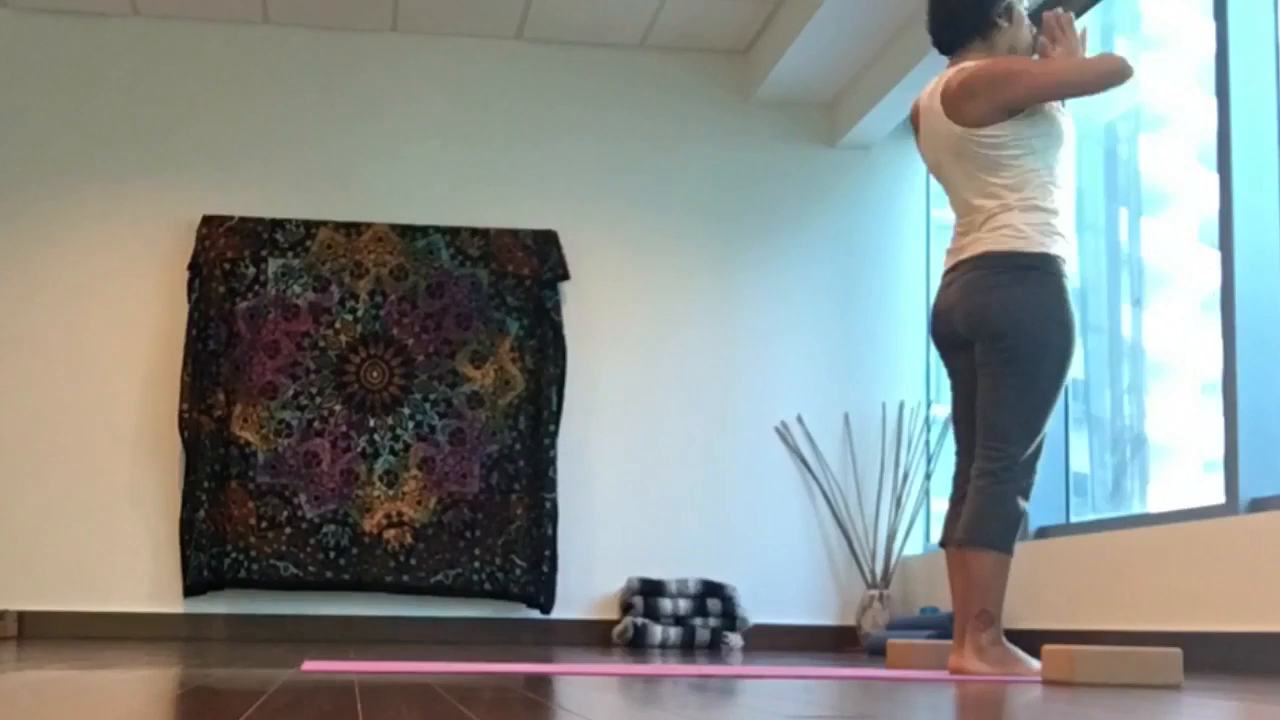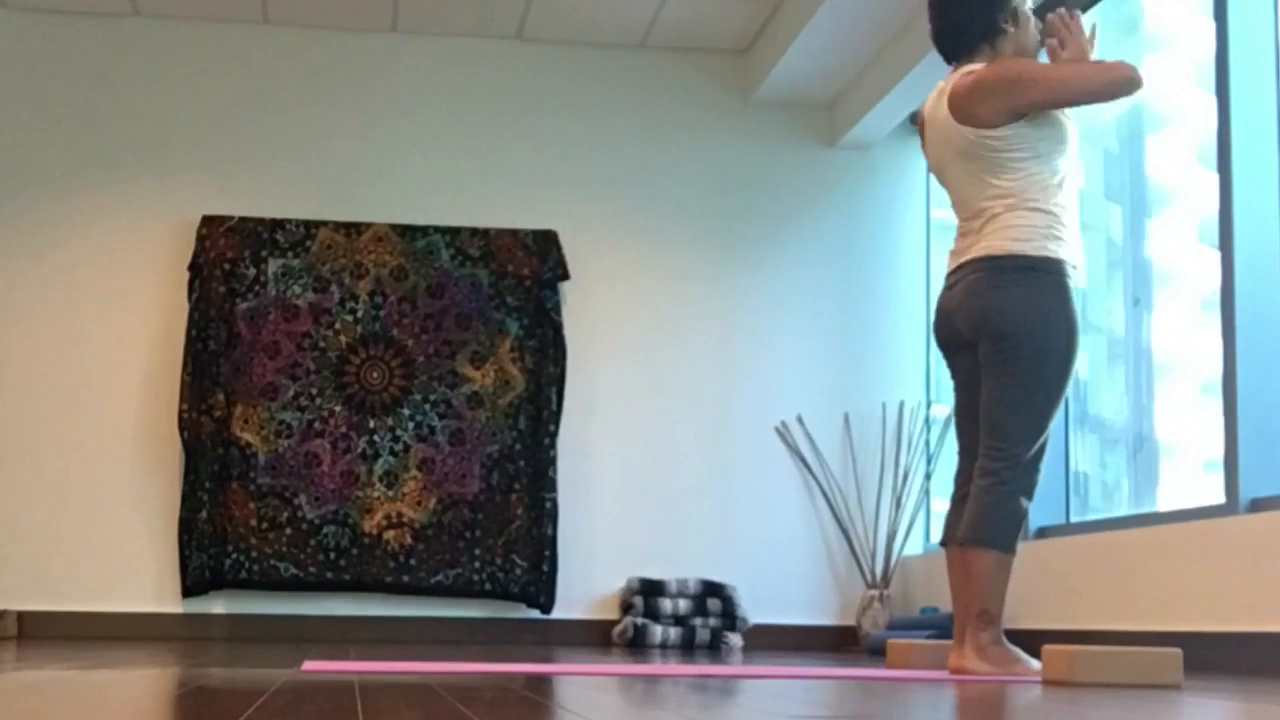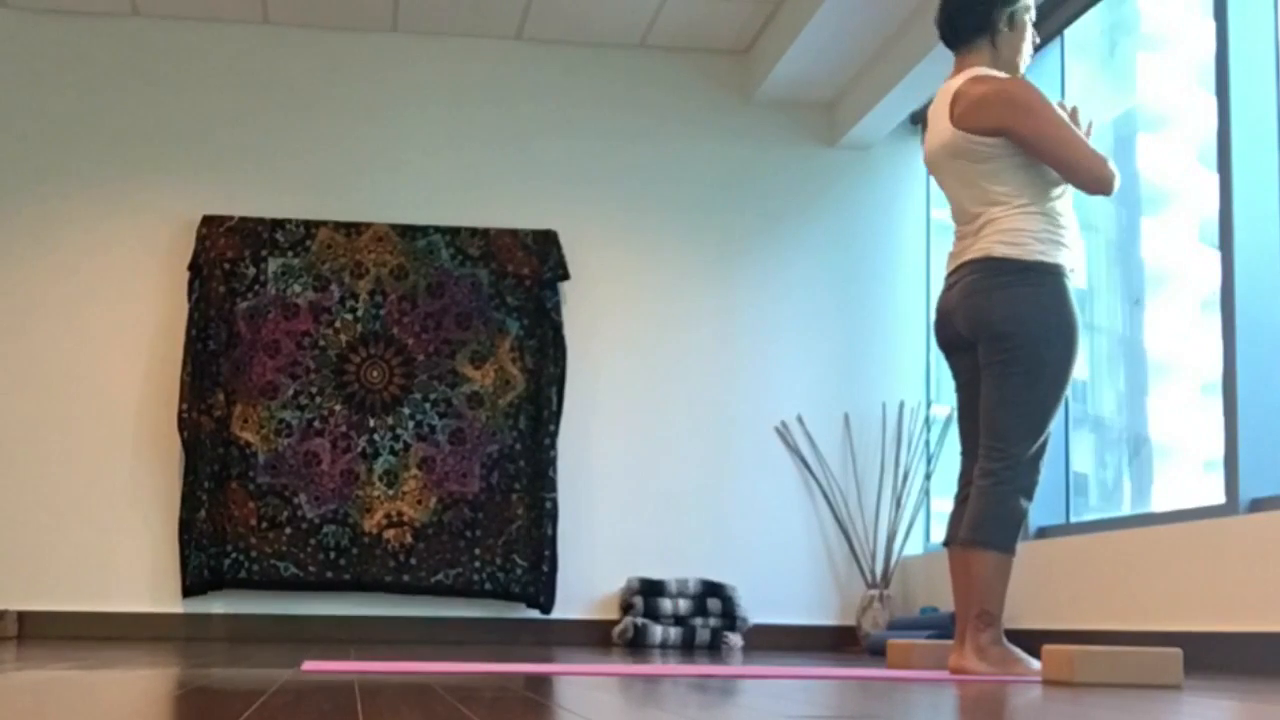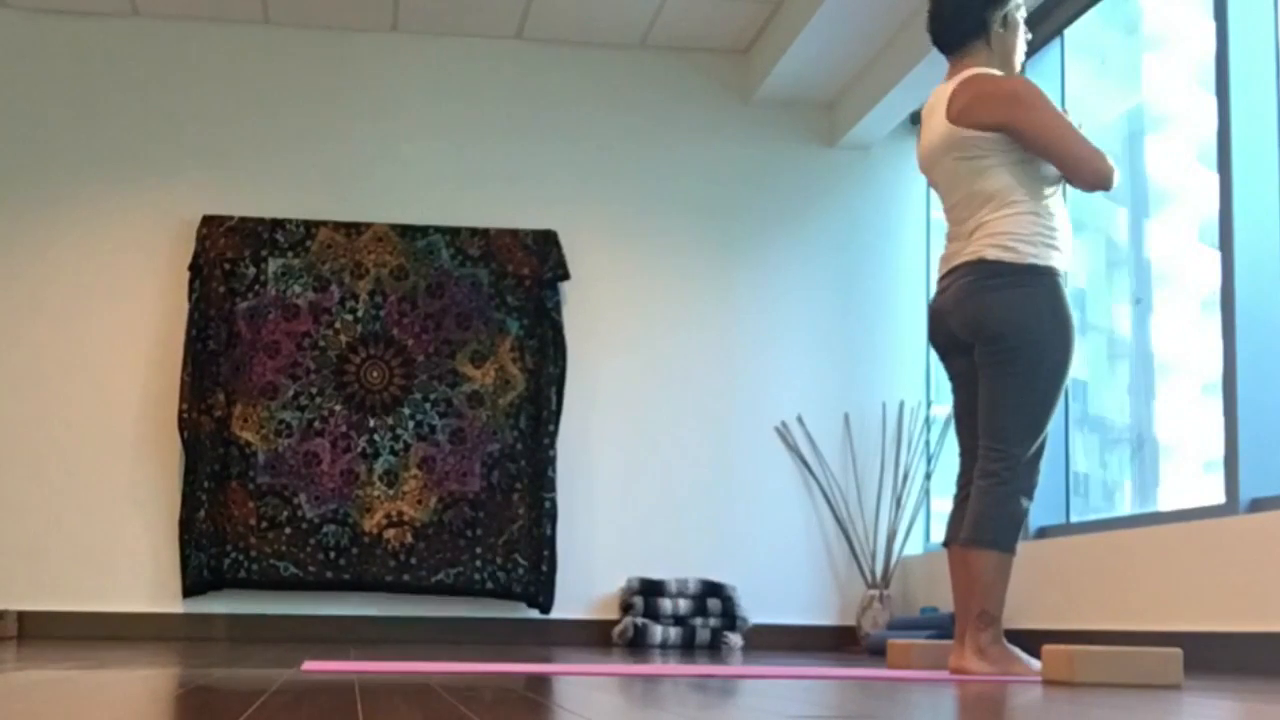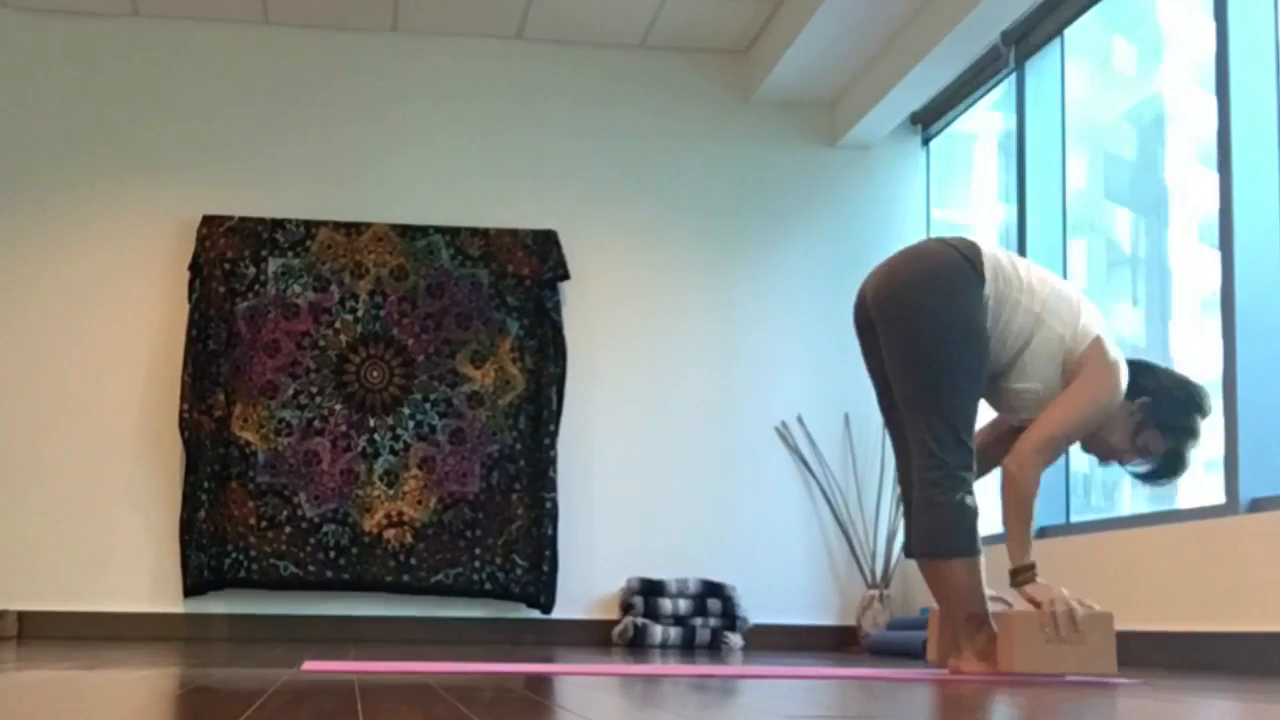
dt=1s
person 1, frame 1
left shoulder: (929, 104)
right shoulder: (993, 80)
right elbow: (1115, 67)
left wrist: (1047, 59)
right wrist: (1067, 58)
left hip: (963, 290)
right hip: (1019, 282)
left knee: (979, 472)
right knee: (1005, 469)
left ankle: (968, 640)
right ankle: (983, 644)
person 1, frame 2
left shoulder: (937, 108)
right shoulder: (1001, 84)
right elbow: (1125, 78)
left wrist: (1050, 56)
right wrist: (1073, 55)
left hip: (967, 292)
right hip: (1024, 285)
left knee: (980, 472)
right knee: (1008, 469)
left ankle: (968, 638)
right ankle: (984, 642)
person 1, frame 3
left shoulder: (942, 108)
right shoulder: (1001, 92)
right elbow: (1100, 177)
left wrist: (1055, 135)
right wrist: (1076, 134)
left hip: (967, 292)
right hip: (1022, 287)
left knee: (981, 471)
right knee: (1009, 469)
left ankle: (968, 640)
right ankle: (983, 642)
person 1, frame 4
left shoulder: (935, 112)
right shoulder: (996, 89)
right elbow: (1099, 173)
left wrist: (1048, 151)
right wrist: (1063, 145)
left hip: (960, 294)
right hip: (1016, 289)
left knee: (980, 470)
right knee: (1008, 468)
left ankle: (969, 639)
right ankle: (983, 643)
person 1, frame 5
left shoulder: (1051, 392)
right shoulder: (1107, 376)
right elbow: (1021, 465)
right wrist: (1025, 574)
right hip: (936, 287)
left knee: (929, 474)
right knee: (945, 470)
left ankle: (970, 644)
right ankle: (975, 647)
